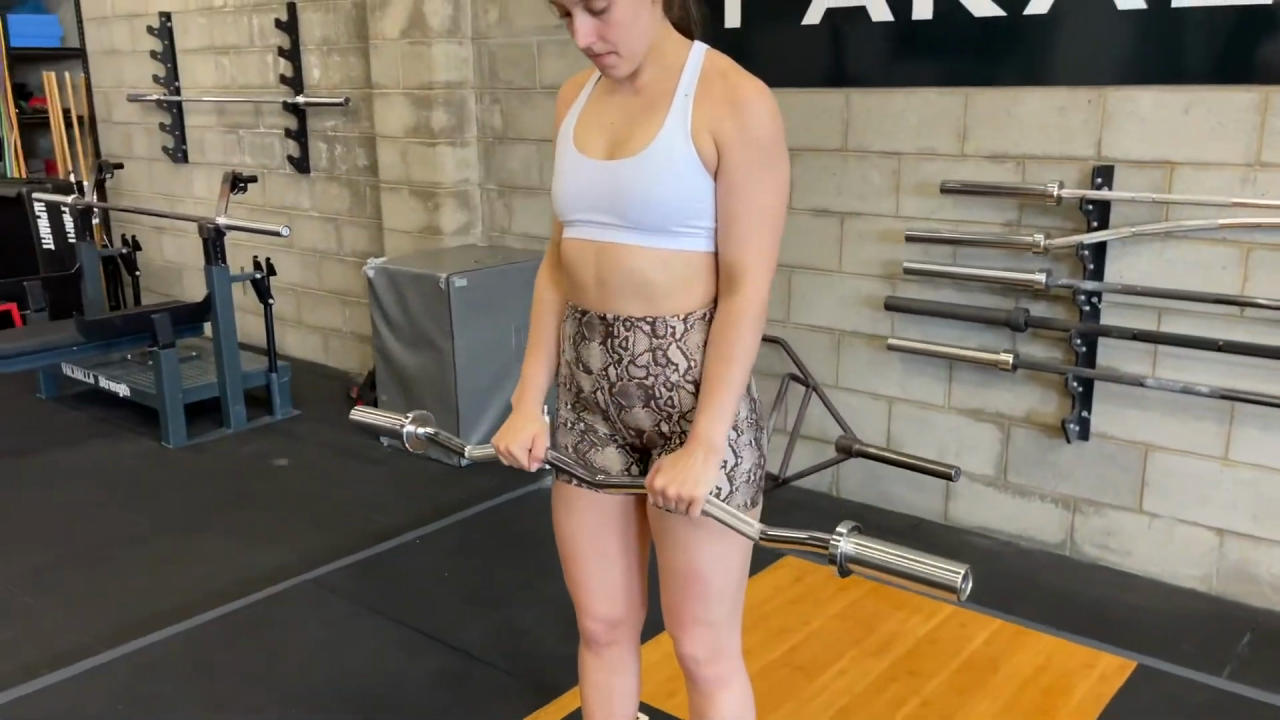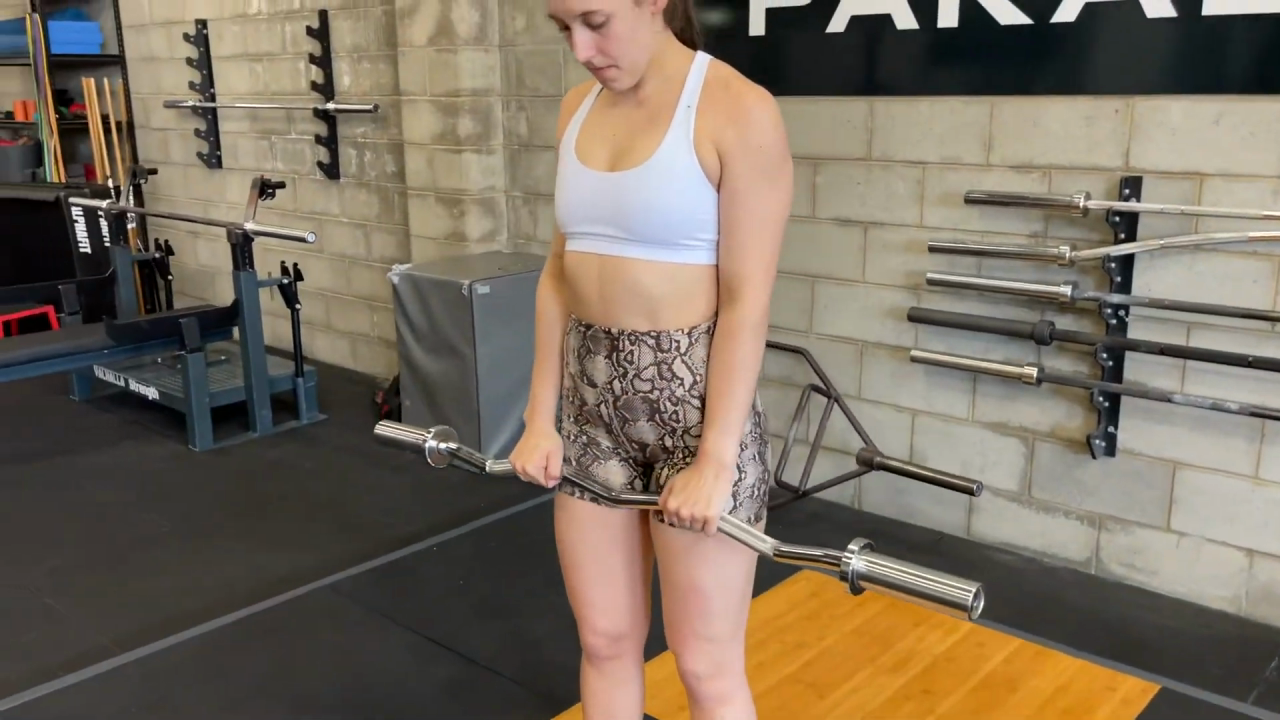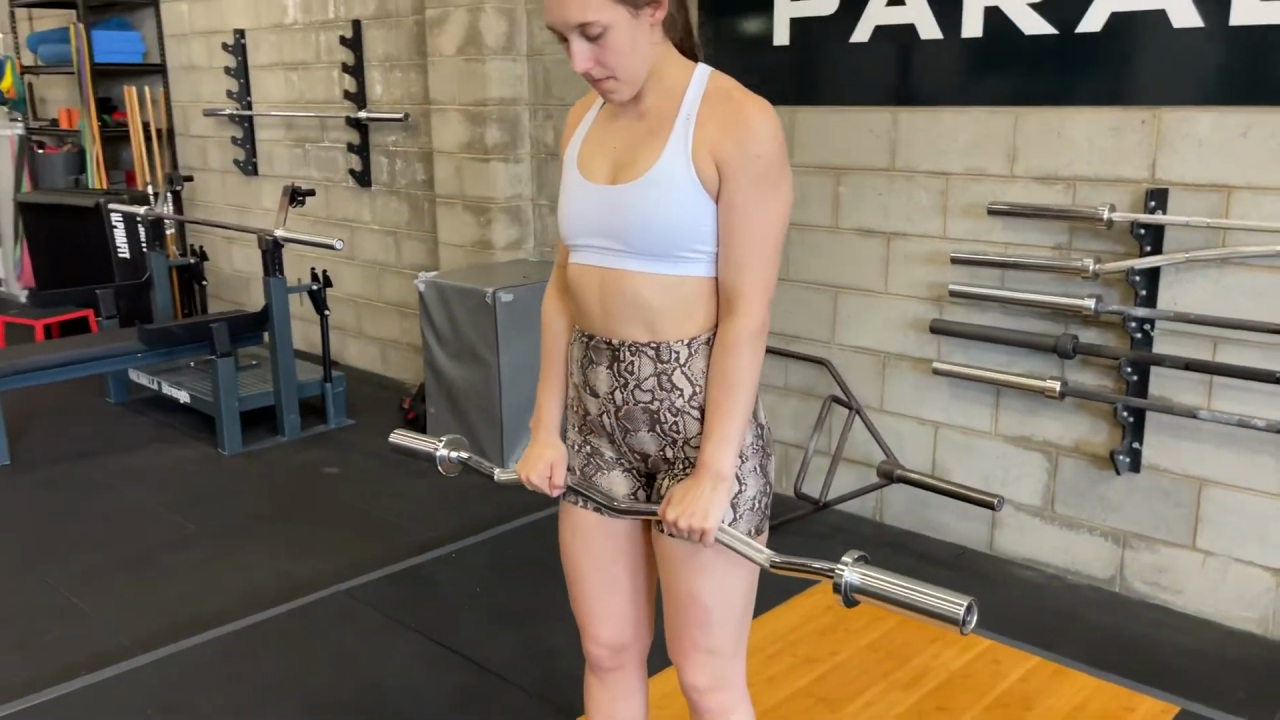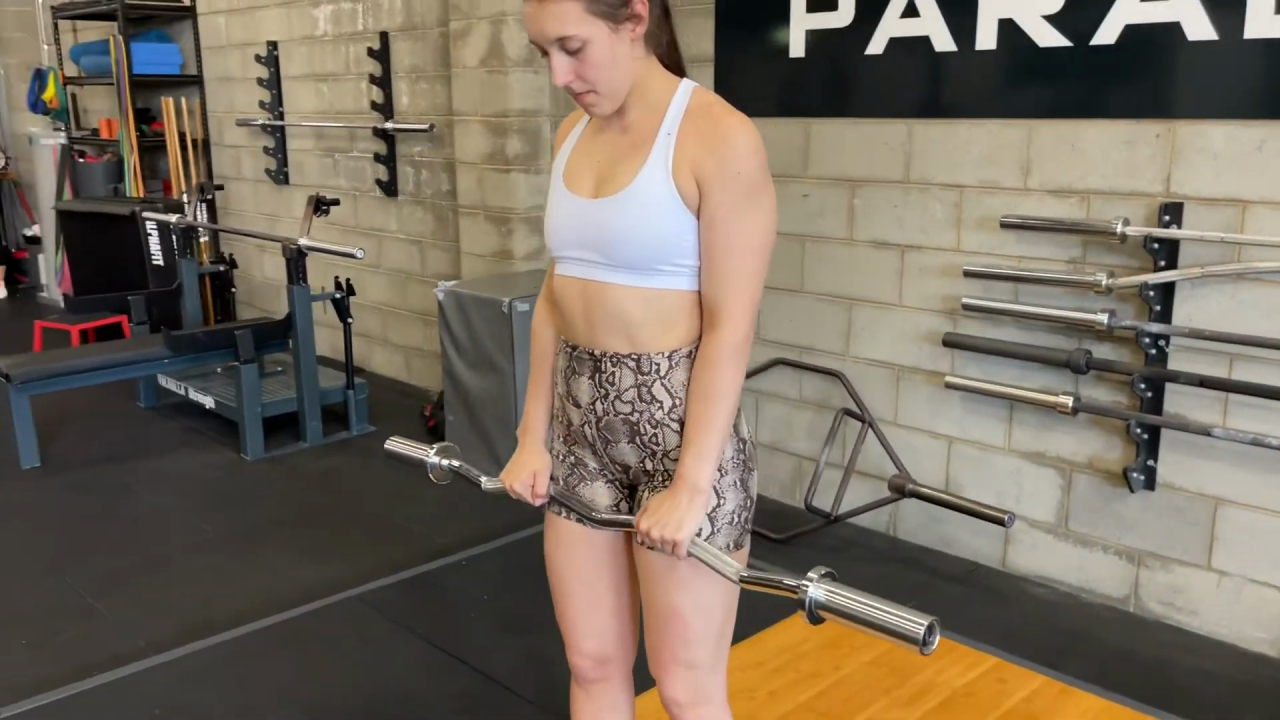
dt=0.3s
person 1, frame 1
left shoulder: (735, 100)
right shoulder: (575, 97)
left elbow: (747, 288)
right elbow: (558, 262)
left wrist: (704, 443)
right wrist: (529, 399)
left hip: (693, 378)
right hip: (588, 380)
left knee: (703, 649)
right knee: (601, 625)
person 1, frame 2
left shoulder: (738, 112)
right shoulder: (577, 108)
left elbow: (747, 301)
right elbow: (558, 273)
left wrist: (713, 459)
right wrist: (539, 416)
left hip: (696, 392)
right hip: (593, 395)
right knee: (603, 640)
person 1, frame 3
left shoulder: (738, 122)
right shoulder: (582, 120)
left elbow: (747, 313)
right elbow: (564, 286)
left wrist: (712, 471)
right wrist: (545, 426)
left hip: (698, 404)
right hip: (597, 407)
right knee: (606, 650)
person 1, frame 4
left shoulder: (719, 137)
right shoulder: (573, 134)
left elbow: (729, 328)
left wrist: (690, 487)
right wrist: (532, 436)
left hip: (681, 418)
right hip: (584, 421)
